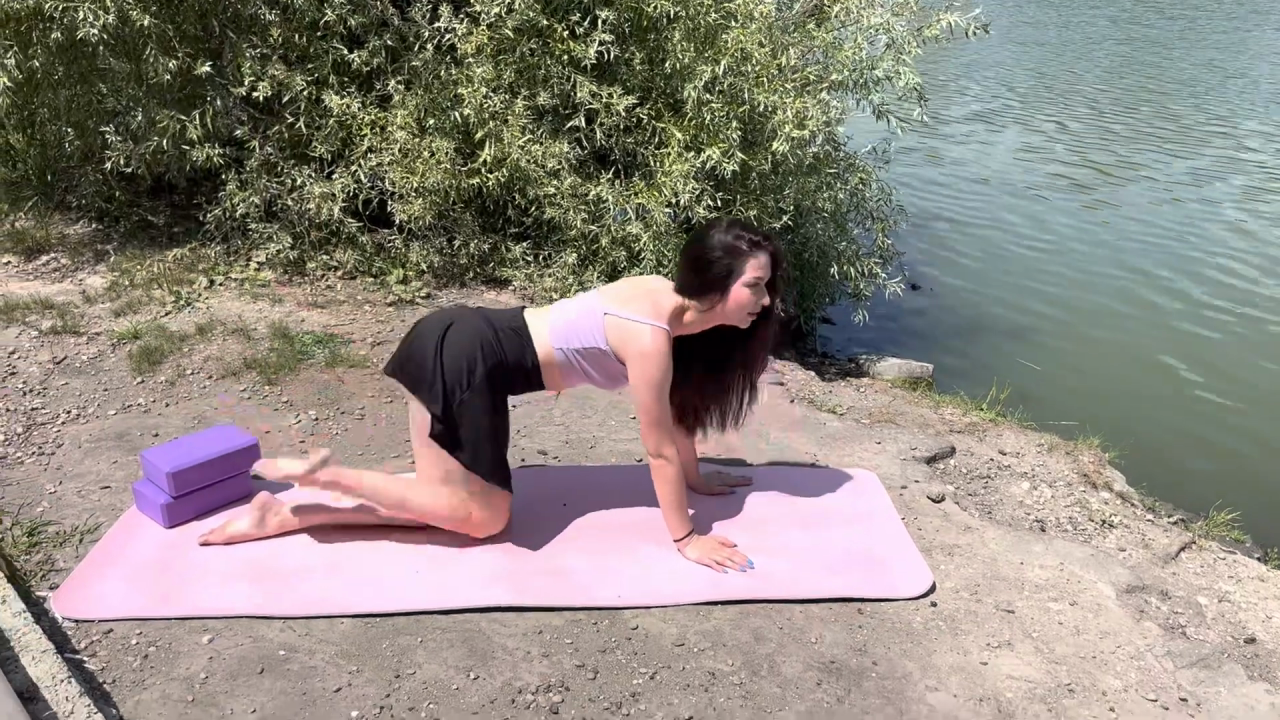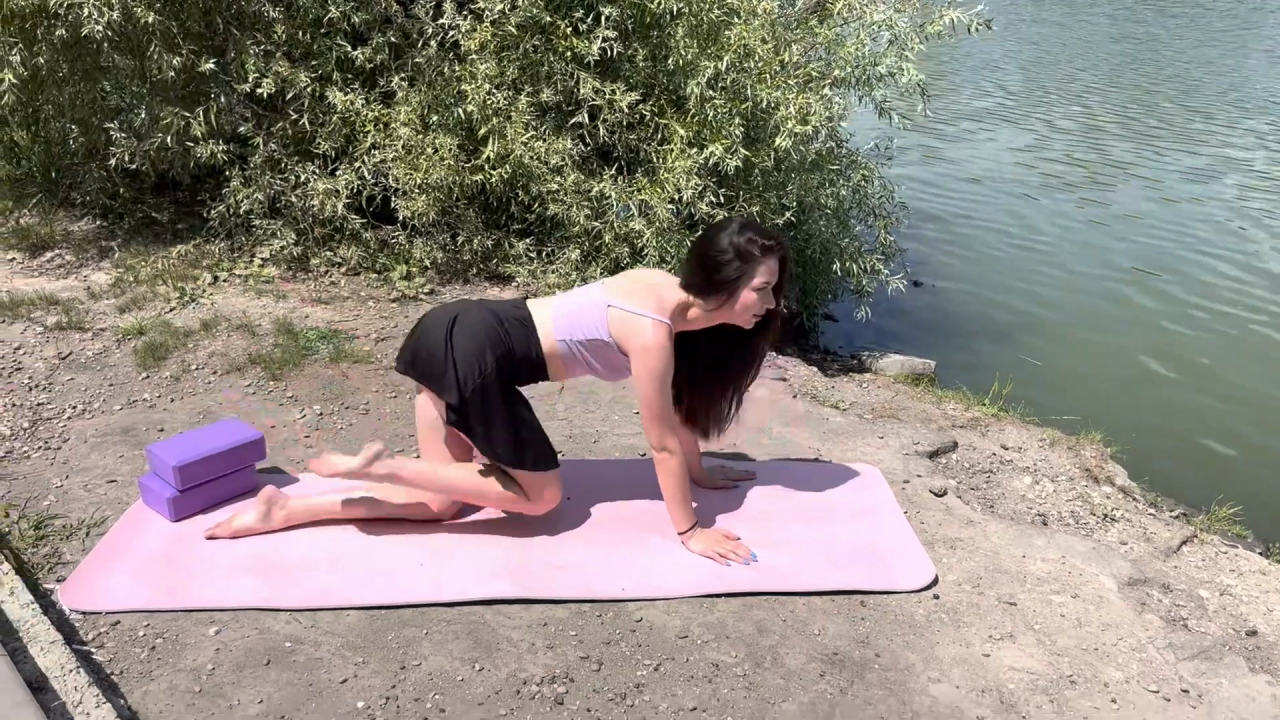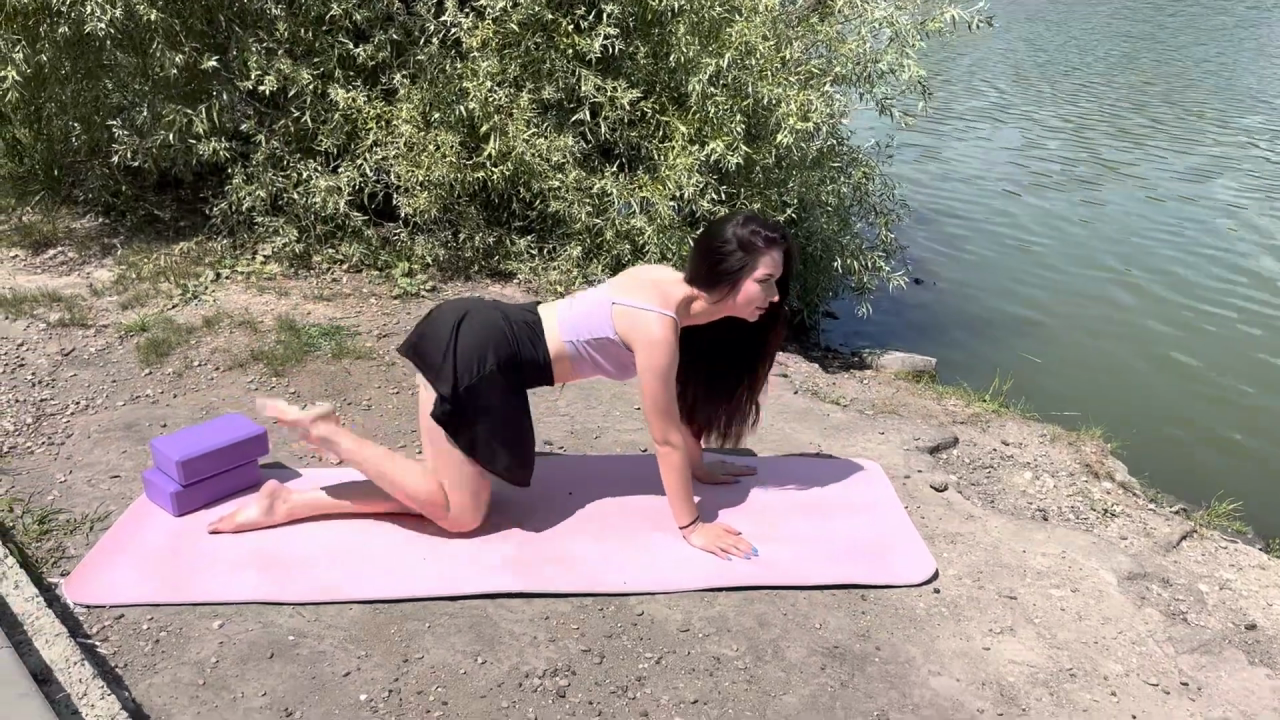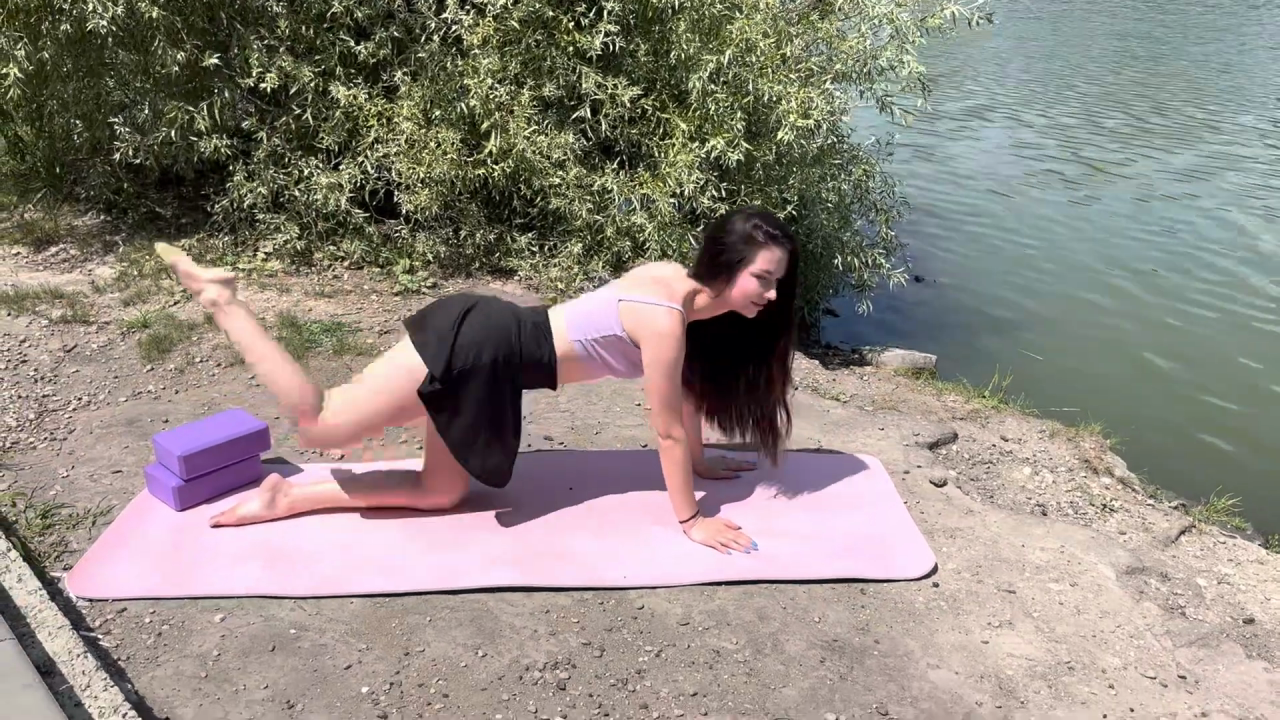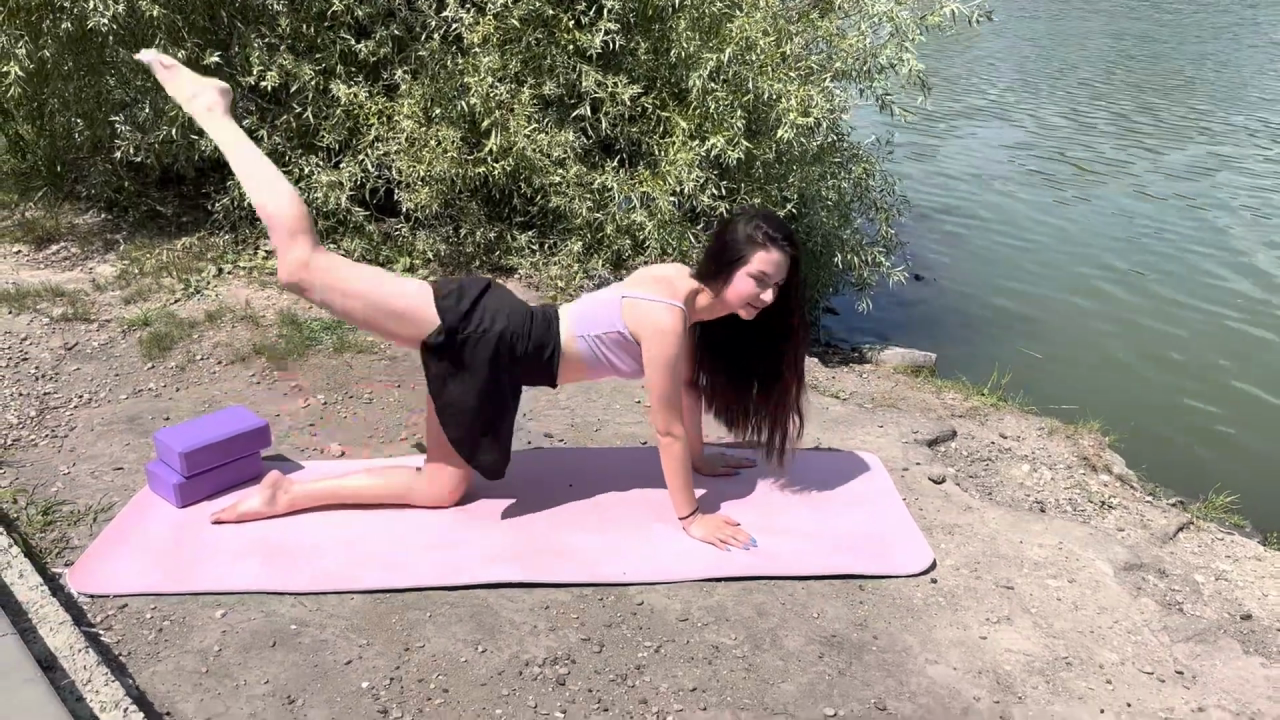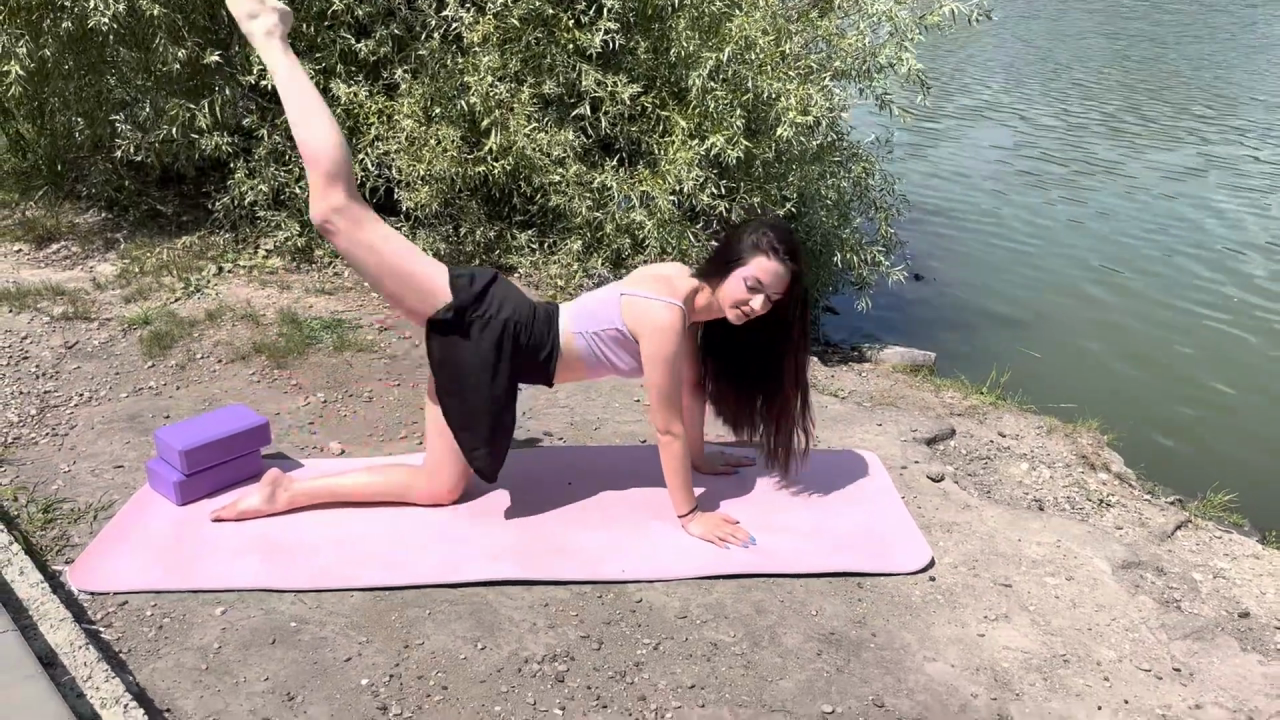
dt=0.2s
person 1, frame 1
left shoulder: (666, 296)
right shoulder: (650, 338)
left elbow: (677, 405)
right elbow: (659, 448)
left wrist: (695, 477)
right wrist: (685, 536)
left hip: (462, 339)
right hip: (466, 361)
left knee: (439, 501)
right knee: (483, 518)
left ankle: (276, 514)
right ankle: (326, 475)
person 1, frame 2
left shoulder: (671, 290)
right shoulder: (652, 329)
left elbow: (679, 401)
right elbow: (662, 441)
left wrist: (697, 471)
right wrist: (688, 530)
left hip: (463, 332)
right hip: (474, 353)
left knee: (440, 502)
right knee: (541, 496)
left ankle: (281, 508)
right ankle: (382, 466)
person 1, frame 3
left shoulder: (675, 286)
right shoulder: (658, 324)
left elbow: (684, 398)
right elbow: (665, 436)
left wrist: (699, 466)
right wrist: (689, 524)
left hip: (471, 332)
right hip: (478, 352)
left knee: (447, 497)
right knee: (459, 514)
left ankle: (284, 502)
right ankle: (325, 431)
person 1, frame 4
left shoulder: (678, 283)
right shoulder: (666, 320)
left elbow: (686, 391)
right elbow: (668, 430)
left wrist: (700, 462)
right wrist: (689, 518)
left hip: (489, 332)
right hip: (476, 347)
left knee: (439, 494)
right knee: (318, 420)
left ankle: (284, 496)
right ankle: (220, 299)
person 1, frame 5
left shoulder: (683, 290)
right shoulder: (666, 319)
left elbow: (686, 393)
right elbow: (668, 431)
left wrist: (699, 460)
right wrist: (688, 515)
left hip: (488, 356)
right hip: (477, 330)
left knee: (438, 491)
right knee: (301, 256)
left ankle: (286, 495)
right ankle: (215, 111)
person 1, frame 6
left shoulder: (693, 294)
right shoulder: (665, 313)
left elbow: (690, 392)
right elbow: (667, 427)
left wrist: (700, 458)
right wrist: (686, 513)
left hip: (491, 346)
right hip: (481, 322)
left knee: (440, 487)
right knee: (336, 208)
left ankle: (288, 491)
